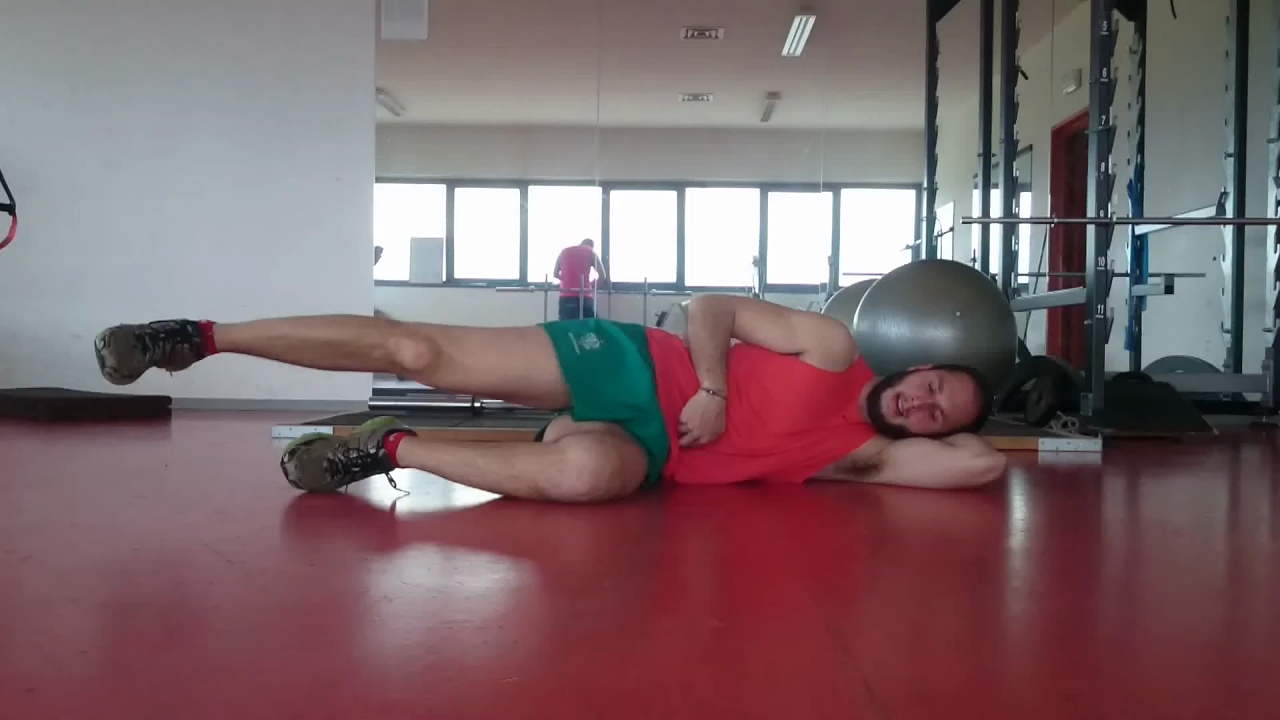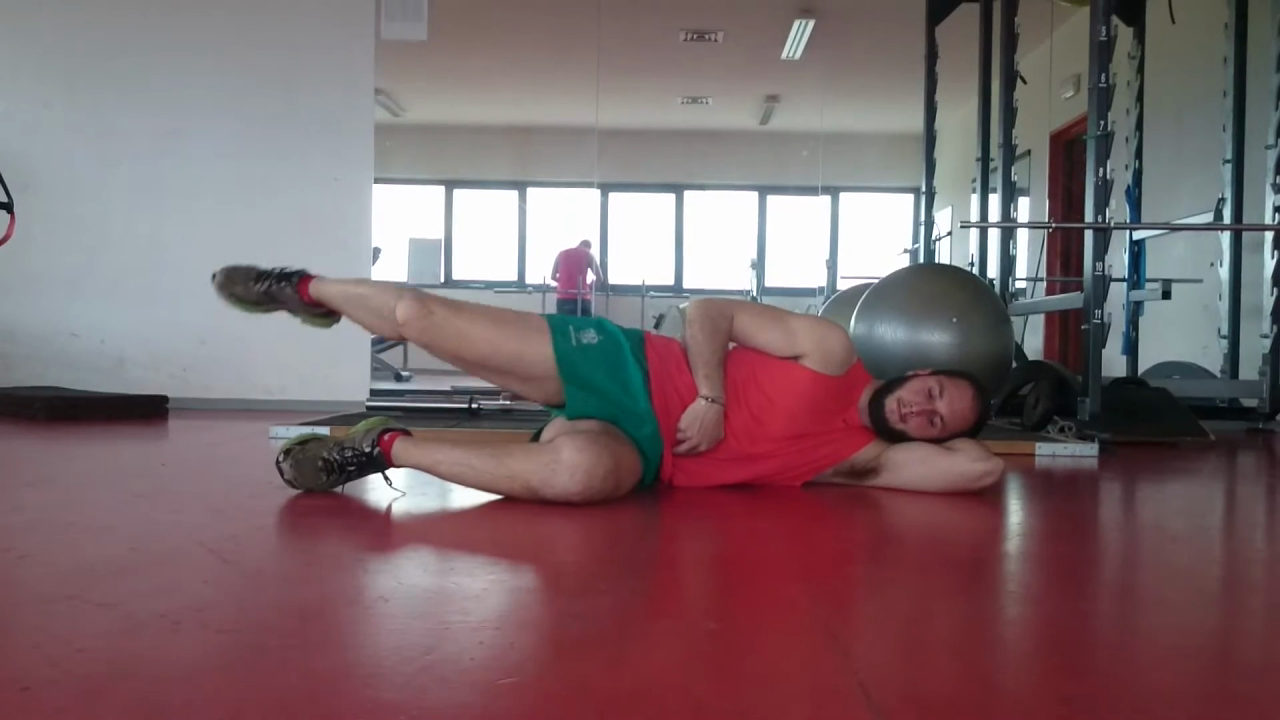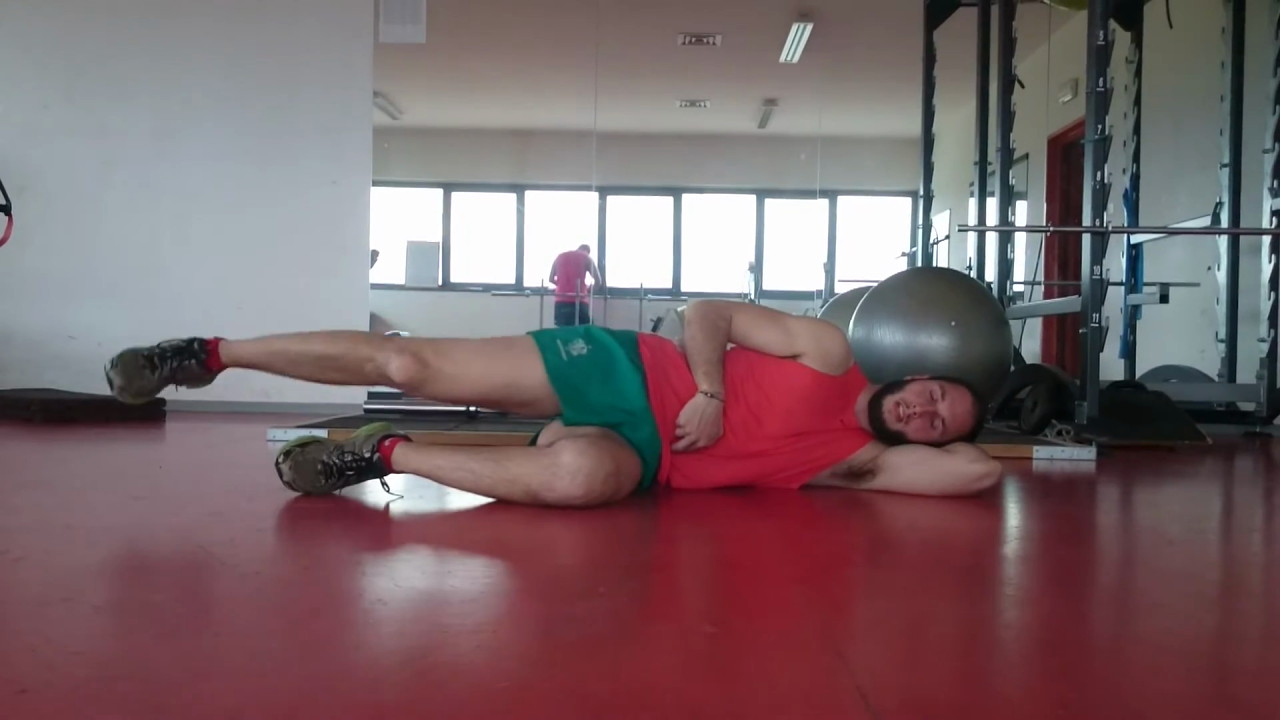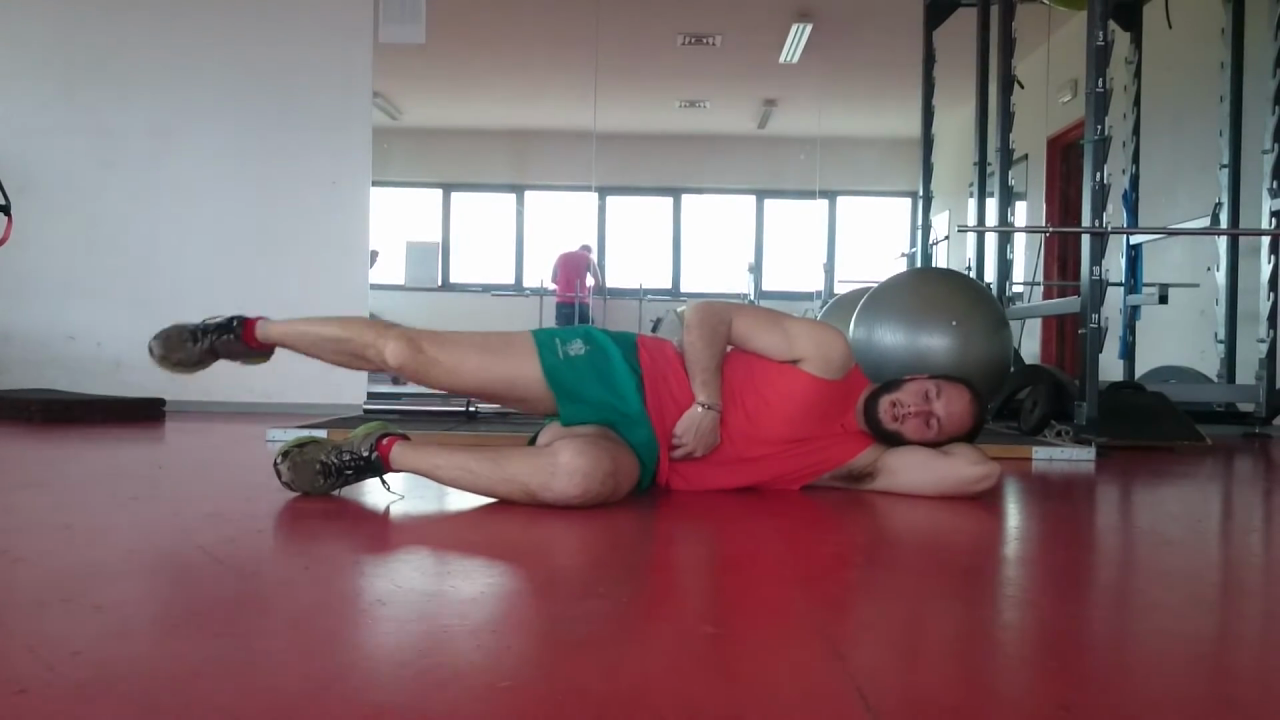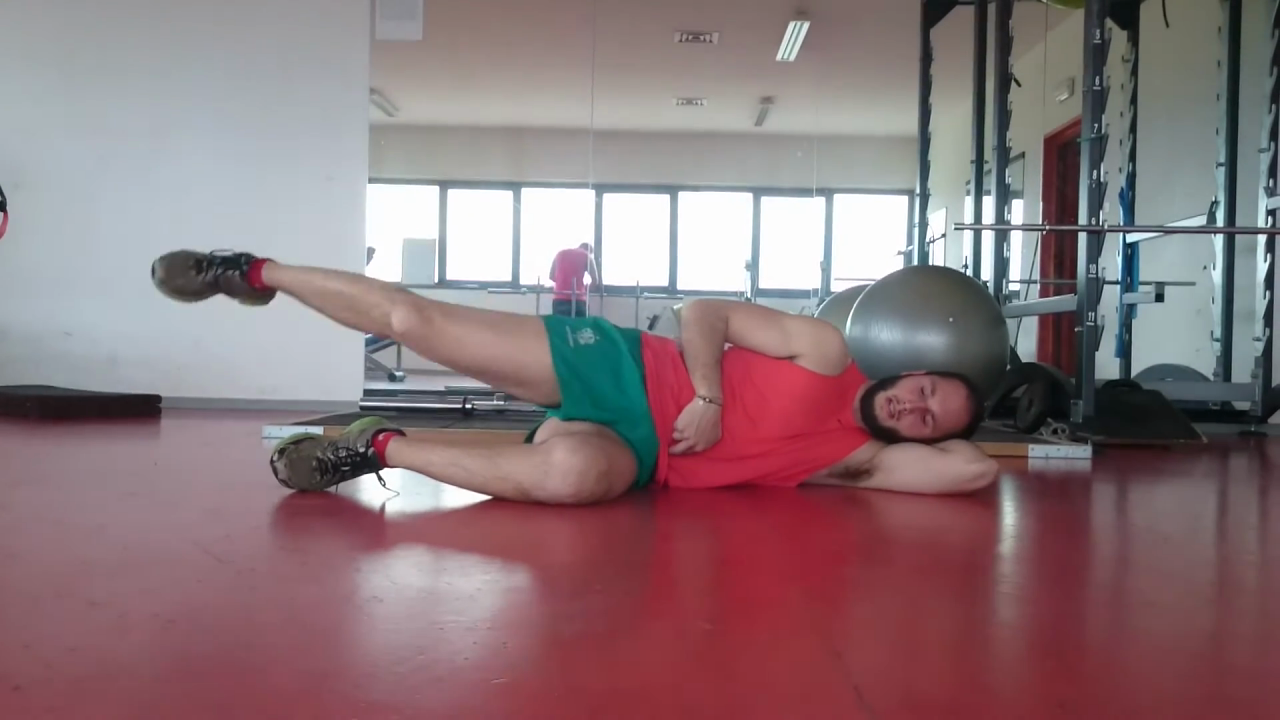
dt=1s
person 1, frame 1
left shoulder: (866, 454)
right shoulder: (830, 347)
left elbow: (986, 461)
right elbow: (712, 308)
right wrist: (712, 389)
left hip: (643, 444)
right hip: (627, 365)
left knee: (583, 469)
right knee: (420, 349)
left ankle: (390, 449)
right ankle: (202, 336)
person 1, frame 2
left shoulder: (867, 464)
right shoulder: (829, 351)
left elbow: (981, 469)
right elbow: (710, 311)
right wrist: (706, 398)
left hip: (644, 450)
right hip: (623, 372)
left knee: (579, 473)
right knee: (415, 313)
left ankle: (387, 445)
right ankle: (313, 287)
person 1, frame 3
left shoulder: (860, 461)
right shoulder: (828, 351)
right elbow: (708, 312)
right wrist: (709, 394)
left hip: (640, 450)
right hip: (620, 371)
left knee: (578, 474)
right knee: (407, 359)
left ankle: (382, 455)
right ankle: (209, 354)
person 1, frame 4
left shoulder: (862, 463)
right shoulder: (830, 354)
left elbow: (977, 472)
right elbow: (709, 312)
right wrist: (705, 401)
left hip: (639, 455)
right hip: (619, 374)
left knee: (580, 473)
right knee: (405, 350)
left ankle: (387, 451)
right ankle: (252, 333)
person 1, frame 5
left shoulder: (856, 460)
right shoulder: (825, 352)
right elbow: (705, 312)
right wrist: (708, 395)
left hip: (638, 448)
right hip: (624, 368)
left knee: (575, 471)
right knee: (412, 316)
left ankle: (379, 447)
right ankle: (256, 273)
